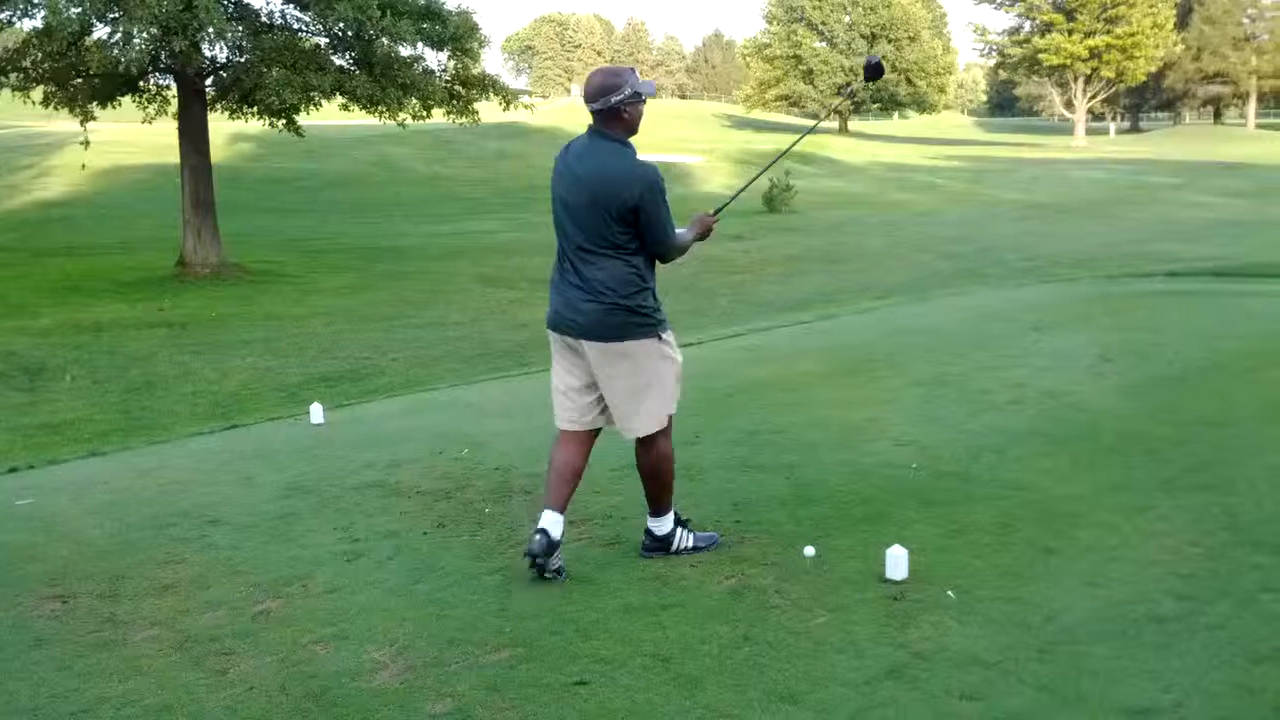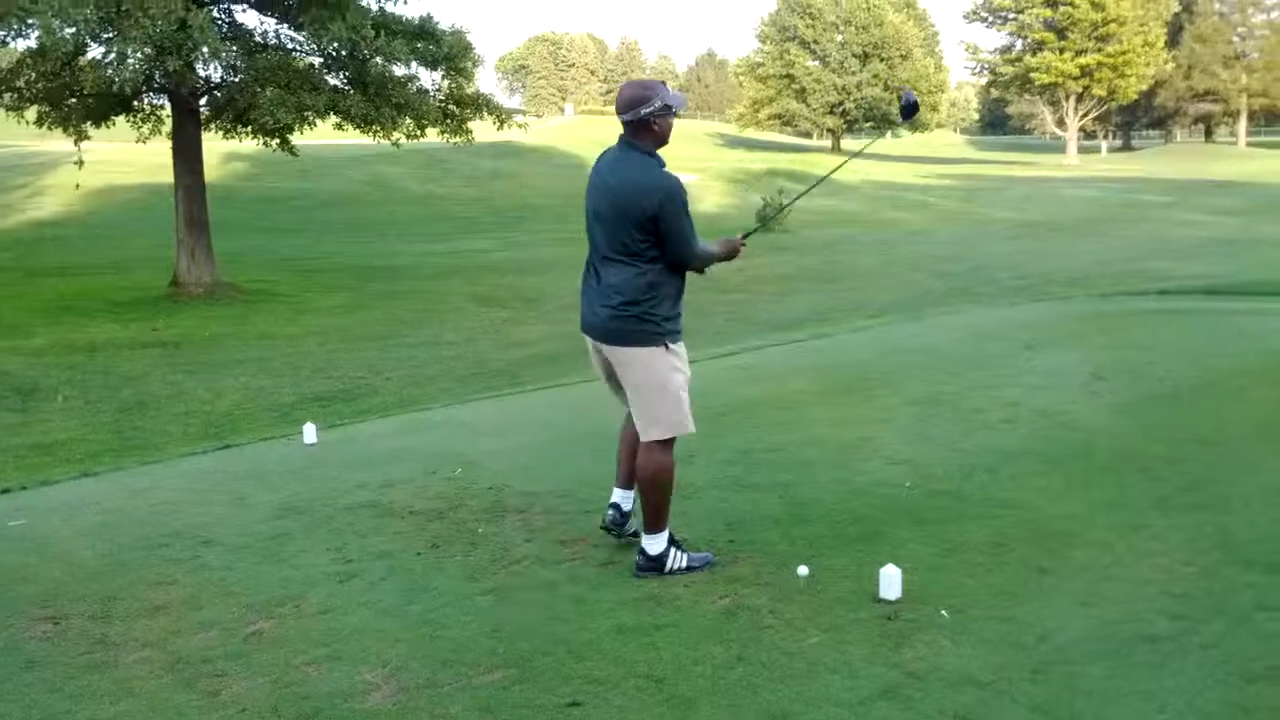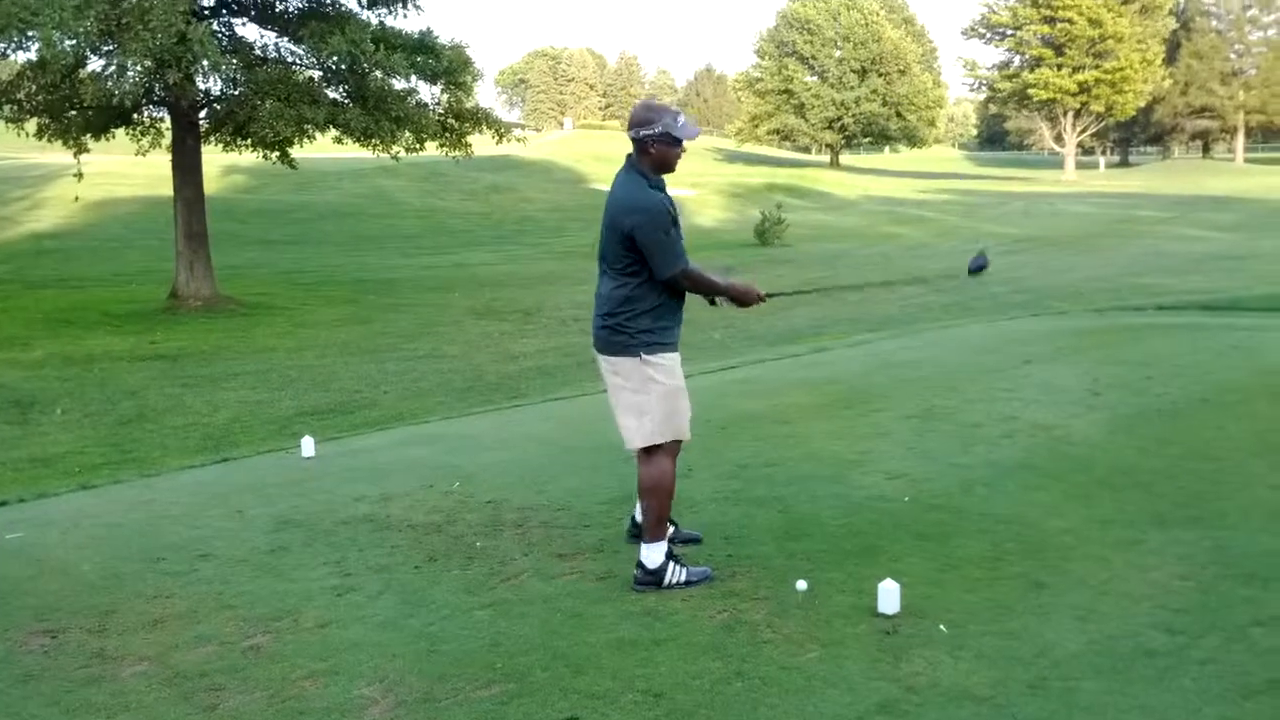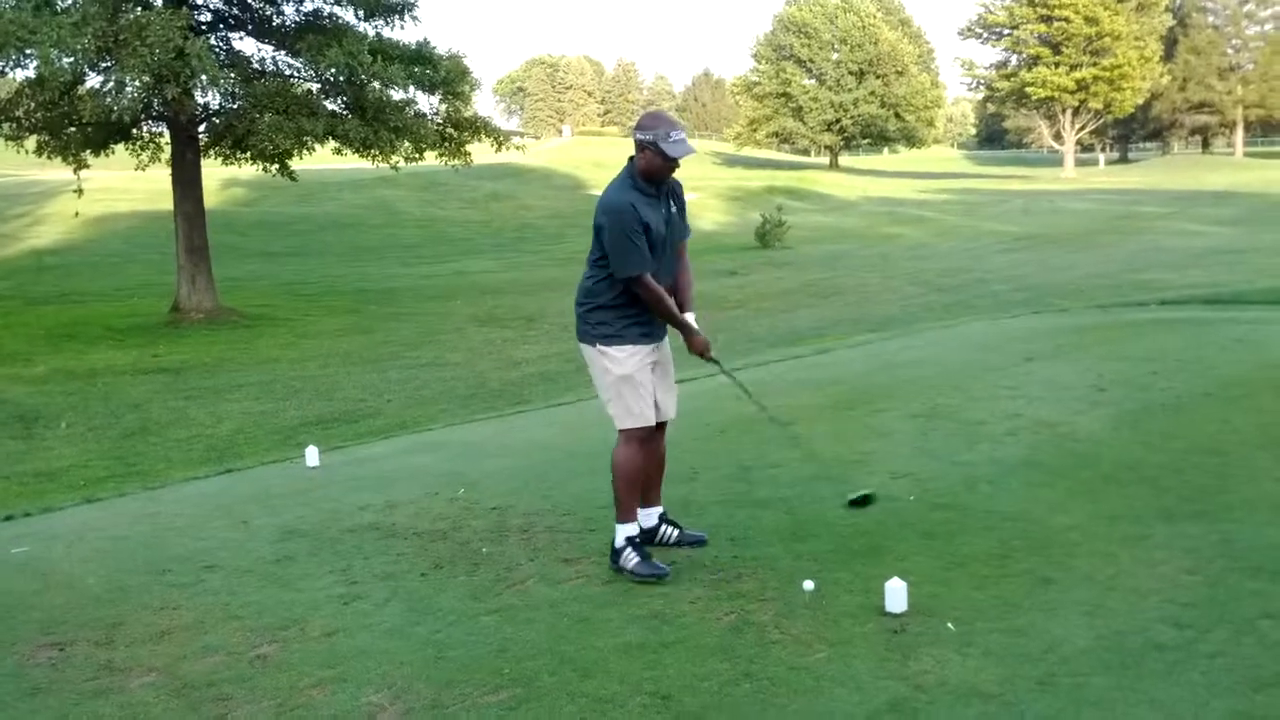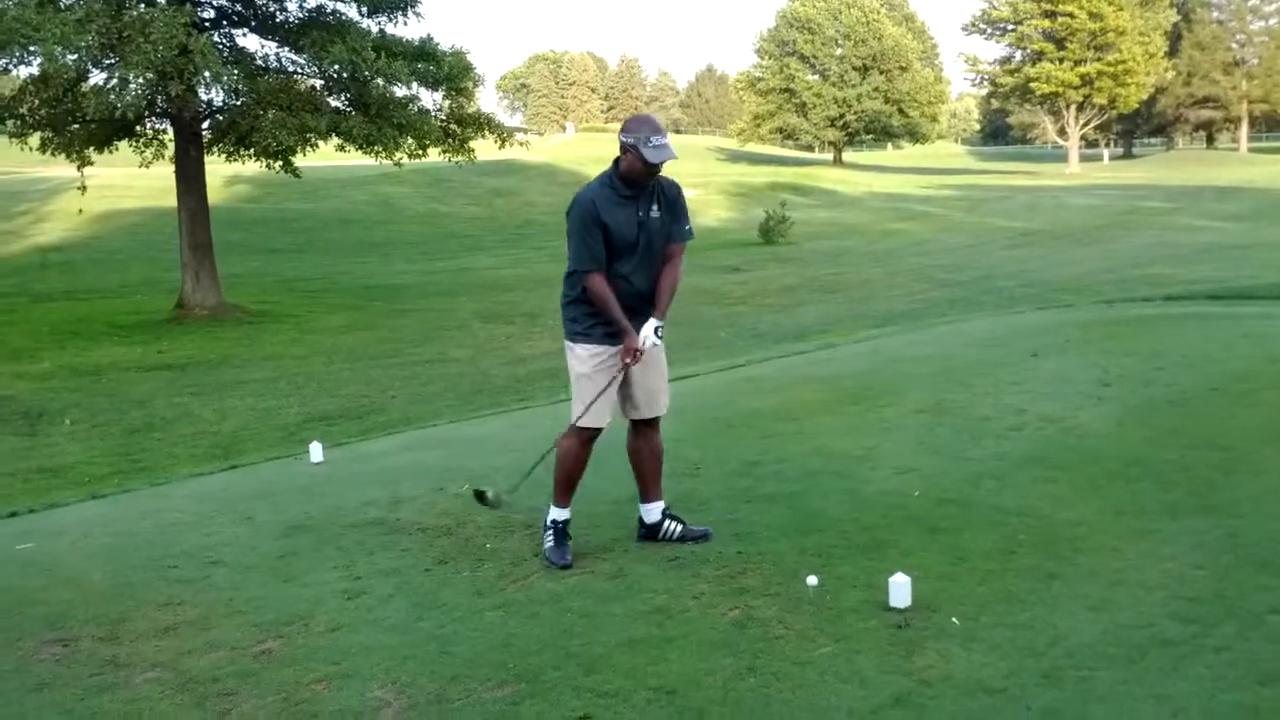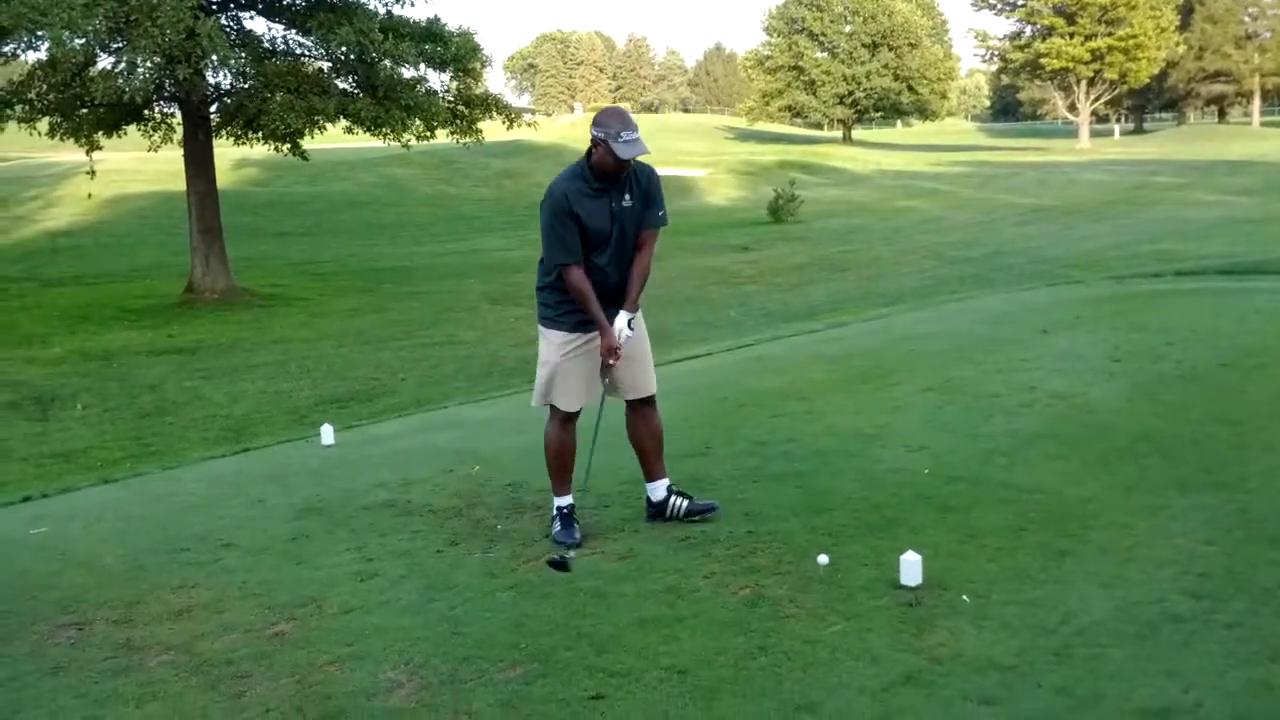
dt=0.3s
person 1, frame 1
left shoulder: (568, 156)
right shoulder: (640, 176)
right elbow: (665, 251)
left wrist: (676, 230)
right wrist: (696, 231)
left hip: (568, 317)
right hip: (626, 322)
left knee: (575, 429)
right knee: (655, 426)
left ankle: (548, 534)
right ankle: (662, 530)
person 1, frame 2
left shoulder: (606, 163)
right shoulder: (661, 185)
right elbow: (688, 257)
left wrist: (701, 252)
right wrist: (721, 251)
left hip: (602, 318)
right hip: (643, 327)
left knee: (640, 420)
right knee: (659, 434)
left ankle: (622, 505)
right ankle: (655, 549)
person 1, frame 3
left shoulder: (634, 180)
right shoulder: (645, 204)
left elbow: (666, 263)
right elbow: (676, 275)
left wrist: (713, 287)
right wrist: (731, 292)
left hip: (633, 331)
right hip: (638, 339)
left knee: (664, 434)
right knee: (659, 444)
left ankle: (647, 519)
right ankle: (654, 562)
person 1, frame 4
left shoulder: (672, 190)
right shoulder: (619, 205)
left elbow: (678, 256)
right elbow: (639, 282)
left wrist: (689, 315)
right wrist: (686, 328)
left hip: (655, 328)
right hip: (613, 331)
left knee: (656, 425)
right knee: (634, 429)
left ankle: (650, 520)
right ankle: (623, 539)
person 1, frame 5
left shoulder: (669, 193)
right shoulder: (590, 202)
left elbow: (672, 260)
right elbow: (592, 278)
left wrist: (655, 322)
right wrist: (626, 332)
left hip: (642, 326)
right hip: (594, 330)
left knee: (647, 421)
right knee: (586, 426)
left ankle: (653, 516)
right ankle: (557, 520)
person 1, frame 6
left shoulder: (646, 180)
right shoulder: (562, 194)
left elbow: (644, 251)
right elbow: (571, 270)
left wrist: (626, 313)
right wrist: (603, 329)
left hip: (622, 308)
right hip: (568, 315)
left knee: (643, 399)
right knee: (564, 411)
left ankle: (660, 495)
right ankle: (563, 508)
